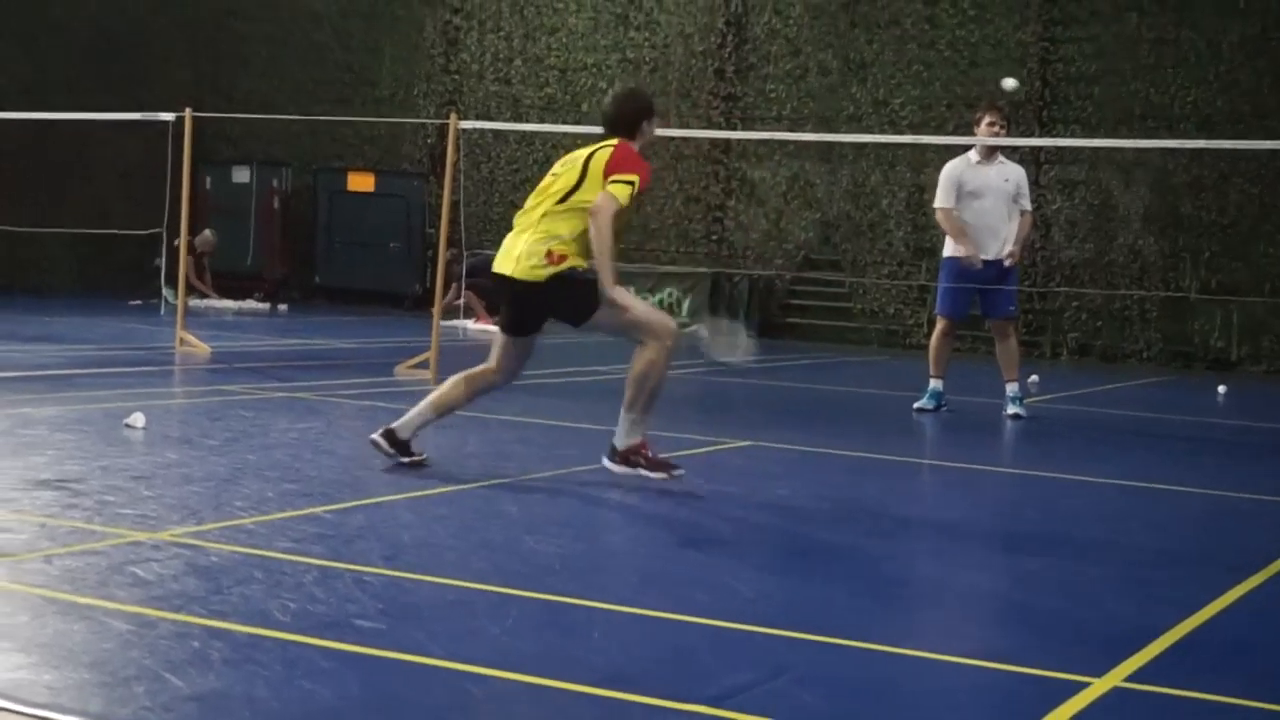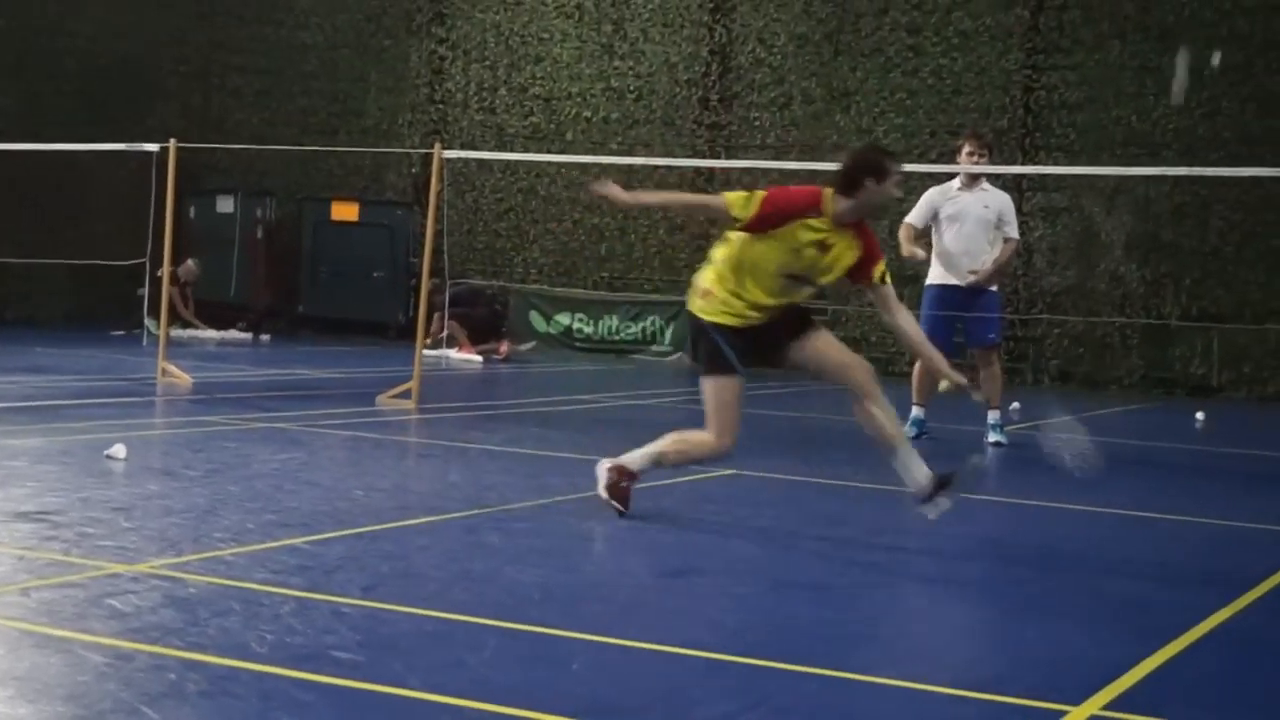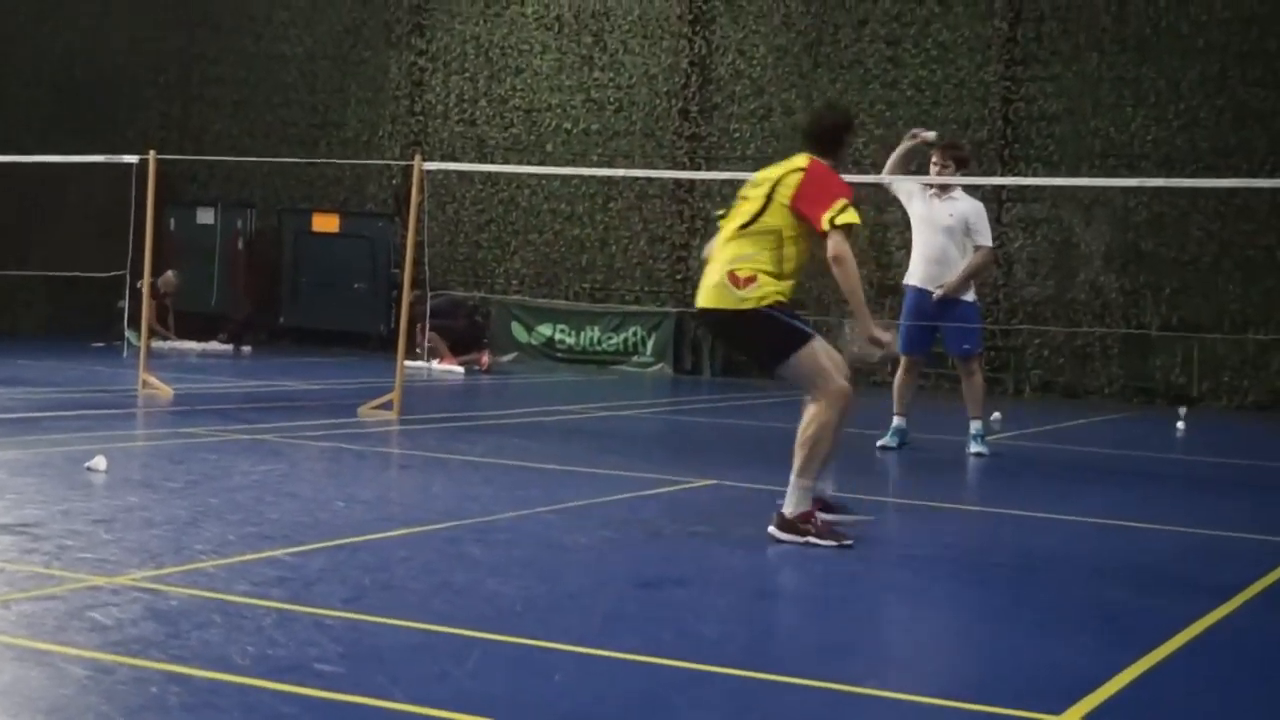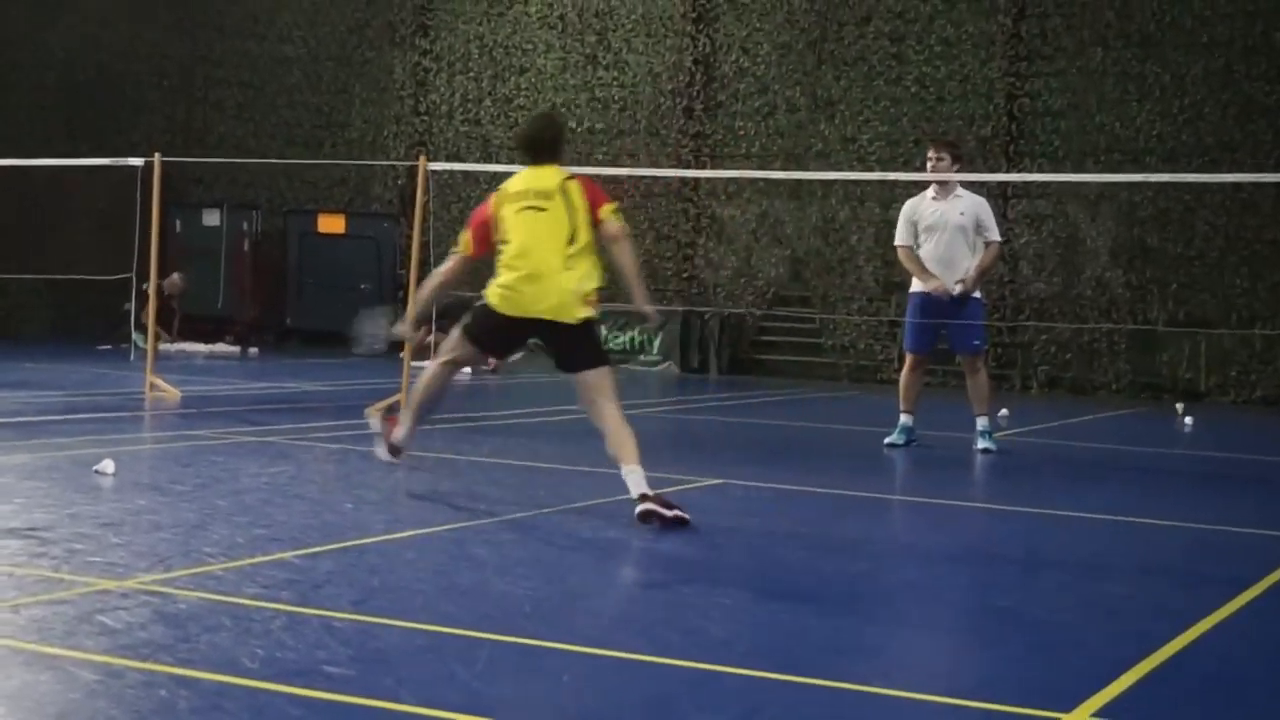
dt=0.5s
person 1, frame 1
left shoulder: (581, 159)
right shoulder: (627, 162)
right elbow: (600, 213)
left wrist: (611, 293)
right wrist: (609, 285)
left hip: (515, 264)
right hip: (550, 267)
left knee: (497, 370)
right knee: (662, 333)
left ankle: (397, 432)
right ankle: (628, 444)
person 1, frame 2
left shoulder: (862, 243)
right shoulder: (796, 204)
left elbow: (894, 311)
right elbow: (711, 203)
left wrist: (943, 368)
right wrist: (628, 197)
left hip: (773, 312)
right hip: (722, 311)
left knee: (860, 377)
right knee: (719, 443)
left ankle: (921, 483)
right ankle: (620, 471)
person 1, frame 3
left shoulder: (771, 176)
right shoulder: (824, 180)
left elbow: (710, 248)
right elbow: (838, 253)
right wrist: (867, 325)
left hip: (716, 299)
right hip: (748, 299)
left knee: (831, 376)
right knee: (834, 391)
left ankle: (810, 492)
right ankle: (793, 515)
person 1, frame 4
left shoulder: (497, 199)
right shoulder: (584, 189)
left elbow: (450, 270)
right elbow: (616, 235)
left wrist: (411, 319)
right wrist: (640, 298)
left hip: (510, 301)
right hip: (569, 309)
left knee: (445, 359)
right knee: (608, 412)
left ankle: (397, 439)
right ankle: (643, 494)
person 2, frame 1
left shoulder: (1016, 172)
right shoulder: (956, 168)
left elbow: (1025, 213)
right elbow: (942, 213)
left wrist: (1018, 247)
right wrist: (966, 246)
left hip: (1001, 263)
right hip: (961, 260)
left knee: (1004, 327)
right knee: (945, 325)
left ankle: (1013, 395)
right ankle: (935, 390)
person 2, frame 2
left shoulder: (1001, 199)
right shoulder: (937, 194)
left elbow: (1011, 242)
right elbow: (909, 226)
left wrist: (992, 269)
right wrist: (908, 246)
left hip: (983, 290)
right hip: (941, 286)
left knee: (988, 355)
left ankle: (994, 423)
right ankle: (917, 418)
person 2, frame 3
left shoulder: (972, 207)
right shoulder: (916, 195)
left elbow: (986, 253)
right elbow: (888, 173)
left wrist: (958, 282)
right wrist: (907, 145)
left hip: (958, 300)
right hip: (919, 295)
left knee: (968, 366)
right knee: (908, 362)
left ankle: (976, 433)
right ankle: (898, 428)
person 2, frame 4
left shoulder: (976, 204)
right shoulder: (913, 206)
left elbow: (993, 245)
right elbow: (903, 249)
left wrist: (975, 276)
right wrist: (928, 280)
left hip: (965, 297)
right hip: (926, 296)
left knee: (974, 362)
right knee: (914, 360)
left ankle: (983, 429)
right ankle: (905, 425)
